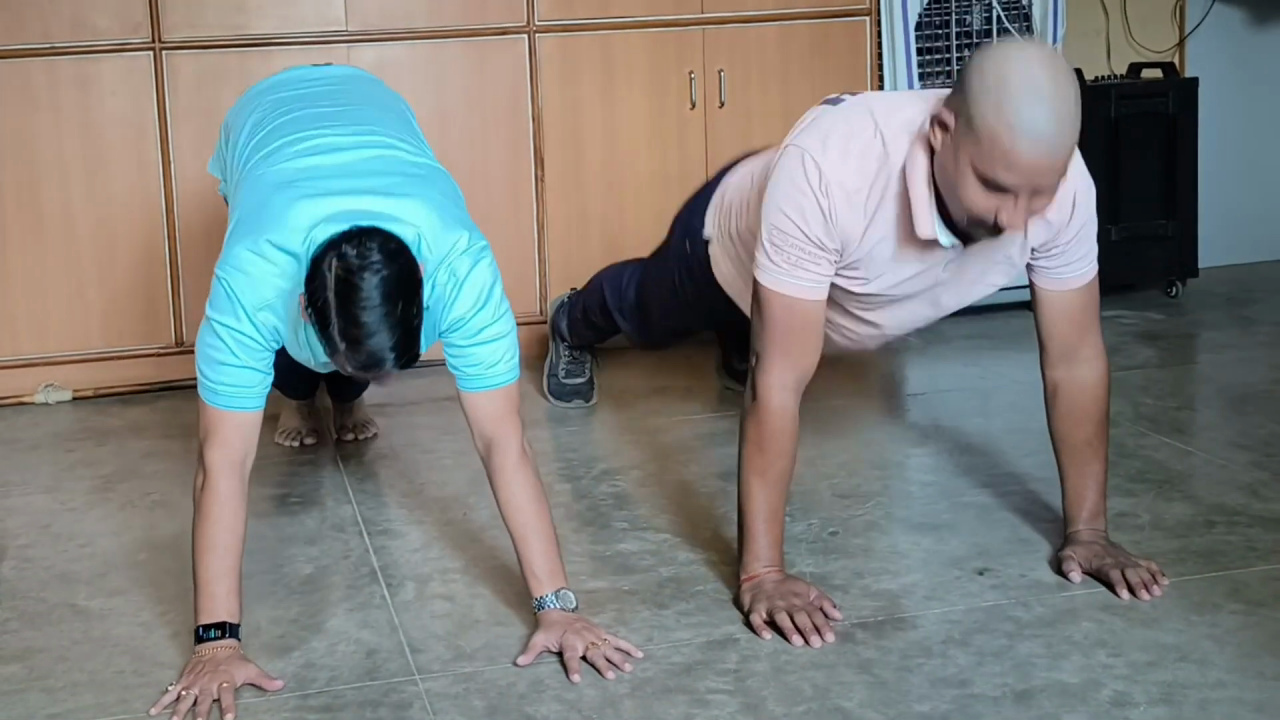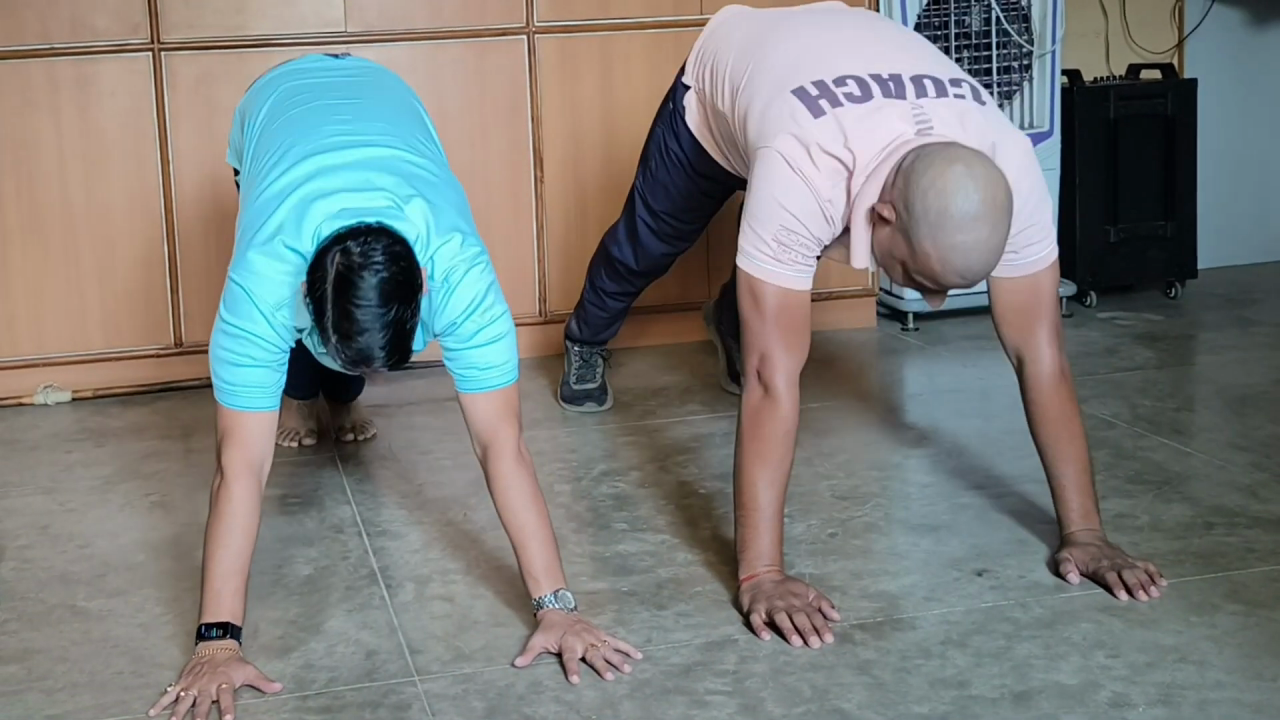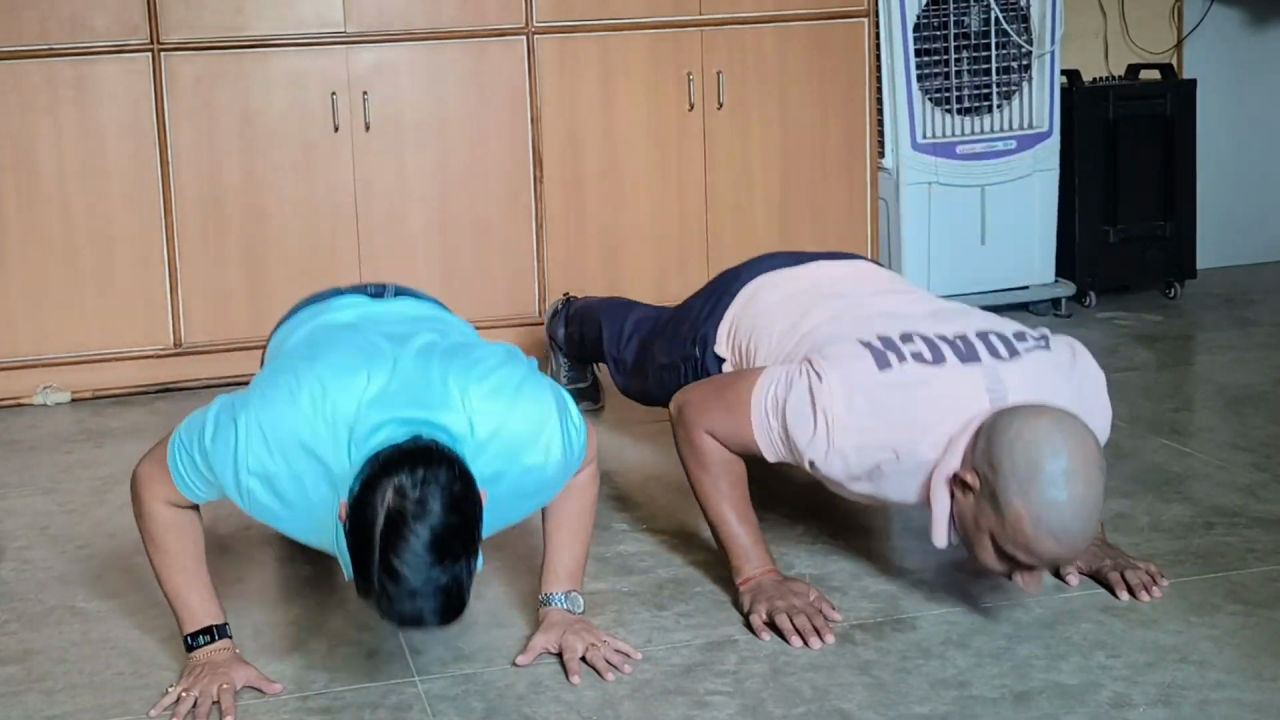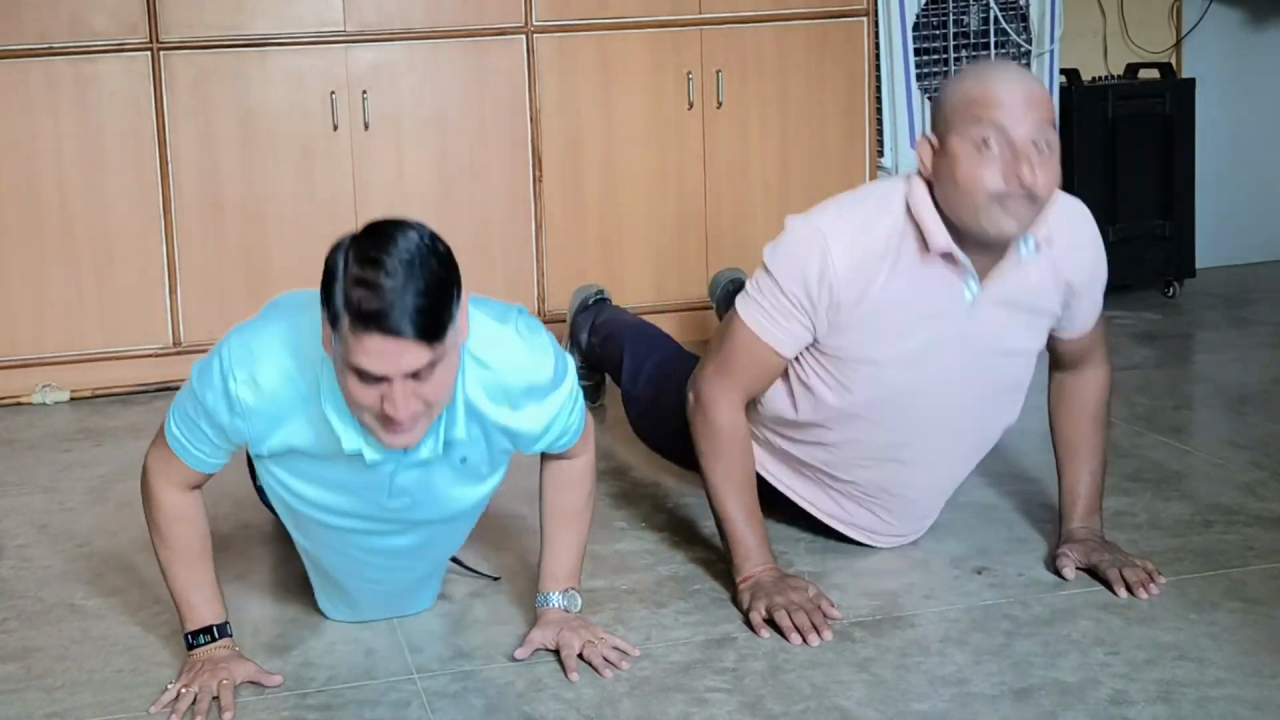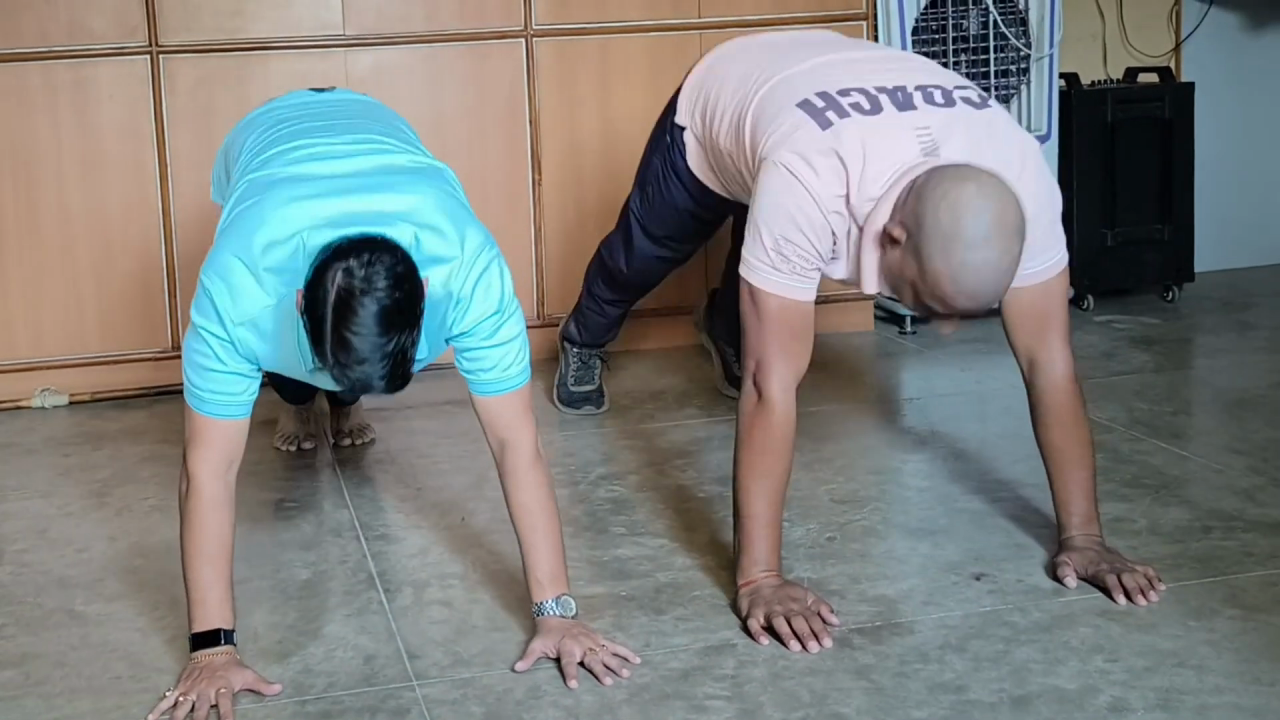
dt=0.5s
person 1, frame 1
left shoulder: (1063, 185)
right shoulder: (827, 175)
left elbow: (1076, 362)
right elbow: (778, 386)
left wrist: (1088, 532)
right wrist: (762, 572)
right hip: (738, 252)
right knee: (650, 310)
left ankle: (737, 335)
right ankle: (573, 330)
person 1, frame 2
left shoulder: (1006, 165)
right shoulder: (805, 174)
left elbow: (1037, 353)
right elbow: (773, 379)
left wrist: (1083, 533)
right wrist: (760, 574)
left knee: (771, 269)
right knee: (646, 245)
left ankle: (731, 326)
right ankle: (586, 341)
person 1, frame 3
left shoulder: (1080, 402)
right shoulder: (859, 428)
right elbow: (690, 413)
left wrist: (1087, 533)
right wrist: (755, 574)
left hip: (863, 288)
right hip: (762, 310)
right knee: (640, 350)
right ankle: (574, 325)
person 1, frame 4
left shoulder: (1071, 237)
right shoulder: (831, 246)
left elbow: (1083, 367)
right elbow: (714, 399)
left wrist: (1083, 528)
right wrist: (755, 575)
right knee: (660, 409)
left ankle: (740, 298)
right ankle: (595, 329)
person 1, frame 5
left shoulder: (1021, 183)
right shoulder: (811, 189)
left elbow: (1050, 364)
right elbow: (772, 387)
left wrist: (1082, 537)
right wrist: (759, 580)
left knee: (767, 277)
right knee: (644, 256)
left ankle: (725, 331)
right ankle: (583, 342)
person 2, frame 1
left shoulder: (457, 266)
right shoulder: (258, 281)
left elbow: (504, 445)
right elbow: (223, 466)
left wrist: (556, 606)
right wrist: (217, 639)
right knee: (292, 356)
left ankle: (343, 399)
right ankle: (301, 393)
person 2, frame 2
left shoulder: (456, 270)
right shoulder: (267, 279)
left elbow: (501, 445)
right elbow: (242, 468)
left wrist: (556, 605)
right wrist: (217, 642)
left ankle: (342, 400)
right ankle: (300, 397)
person 2, frame 3
left shoulder: (528, 431)
right shoulder: (275, 443)
left elbow: (581, 463)
right elbow: (153, 487)
left wrist: (562, 603)
right wrist: (208, 639)
left hip: (429, 328)
right hip: (317, 326)
person 2, frame 4
left shoulder: (520, 361)
right shoulder: (252, 371)
left elbow: (575, 452)
right elbow: (168, 482)
left wrist: (558, 602)
right wrist: (208, 639)
person 2, frame 5
left shoulder: (464, 264)
right shoulder: (246, 282)
left elbow: (516, 446)
right elbow: (208, 471)
left wrist: (555, 611)
right wrist: (212, 646)
right knee: (285, 361)
left ankle: (341, 403)
right ankle: (297, 402)
